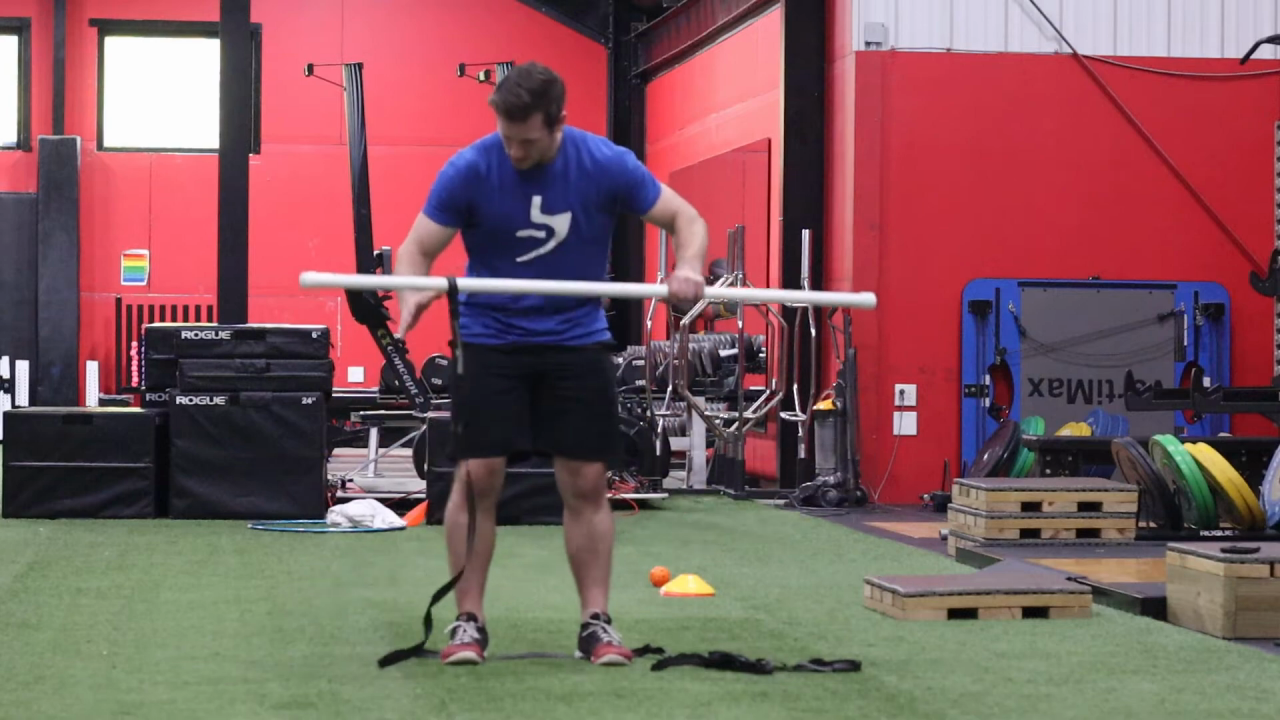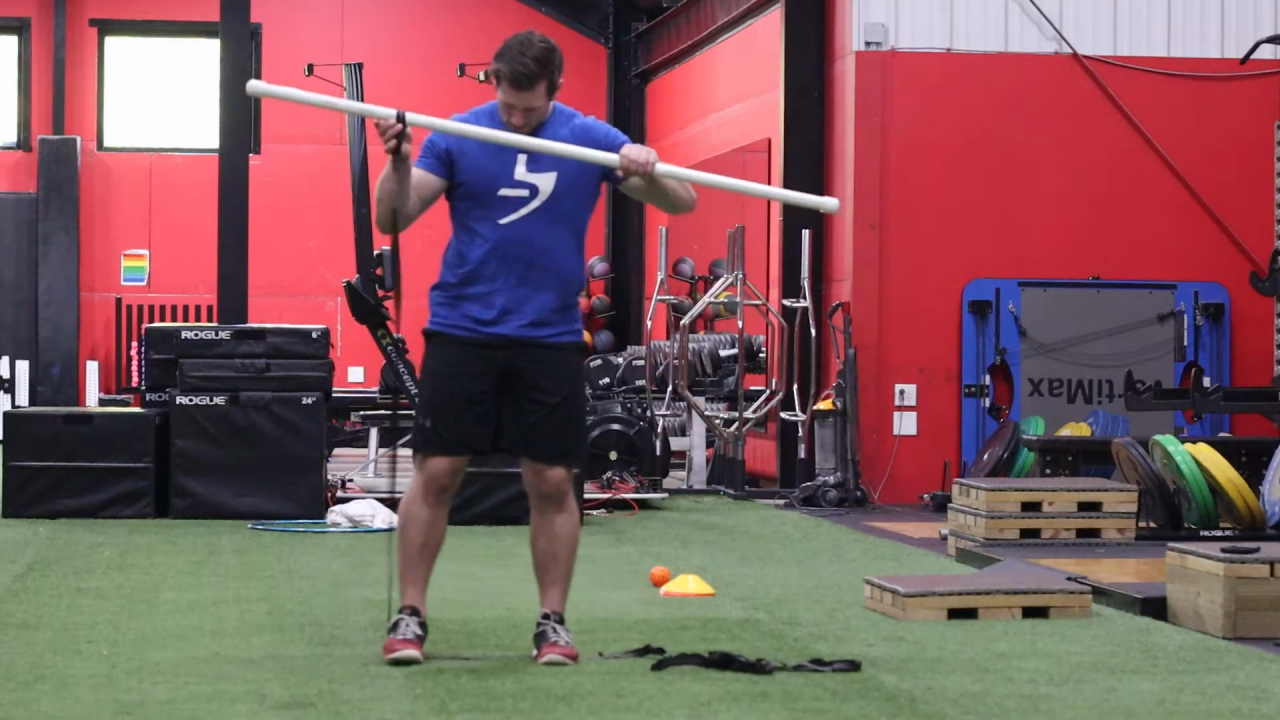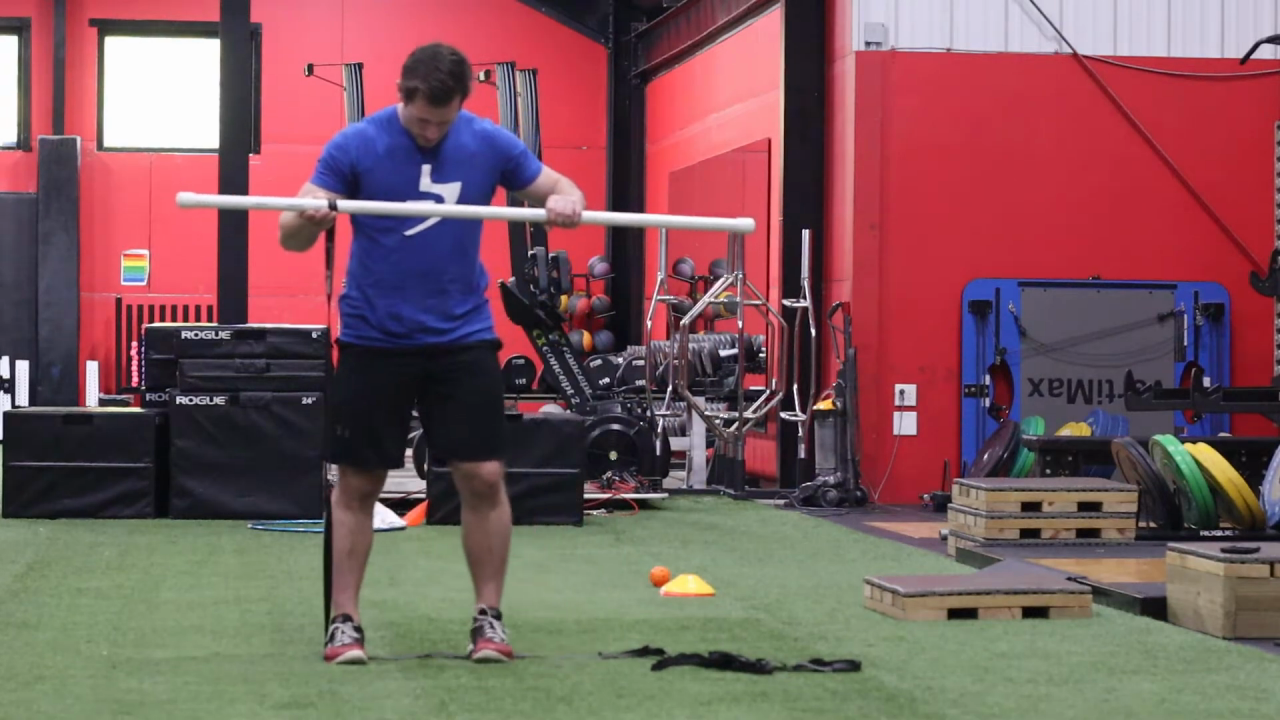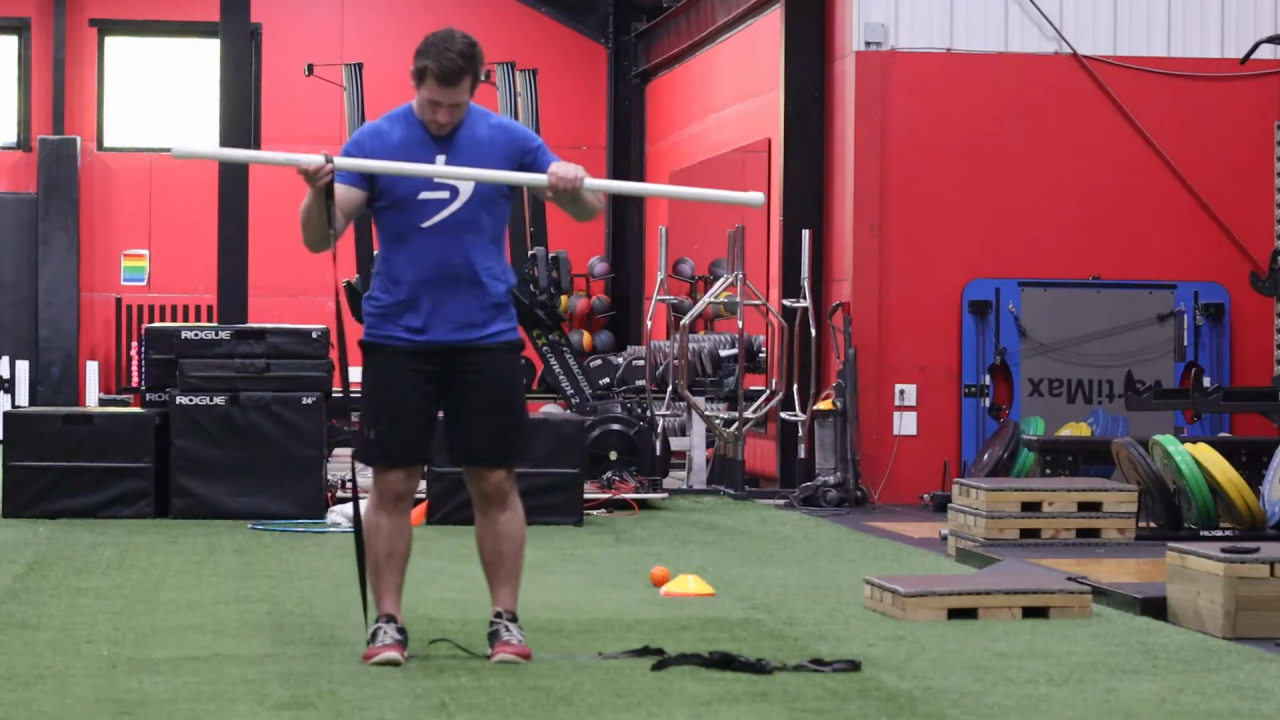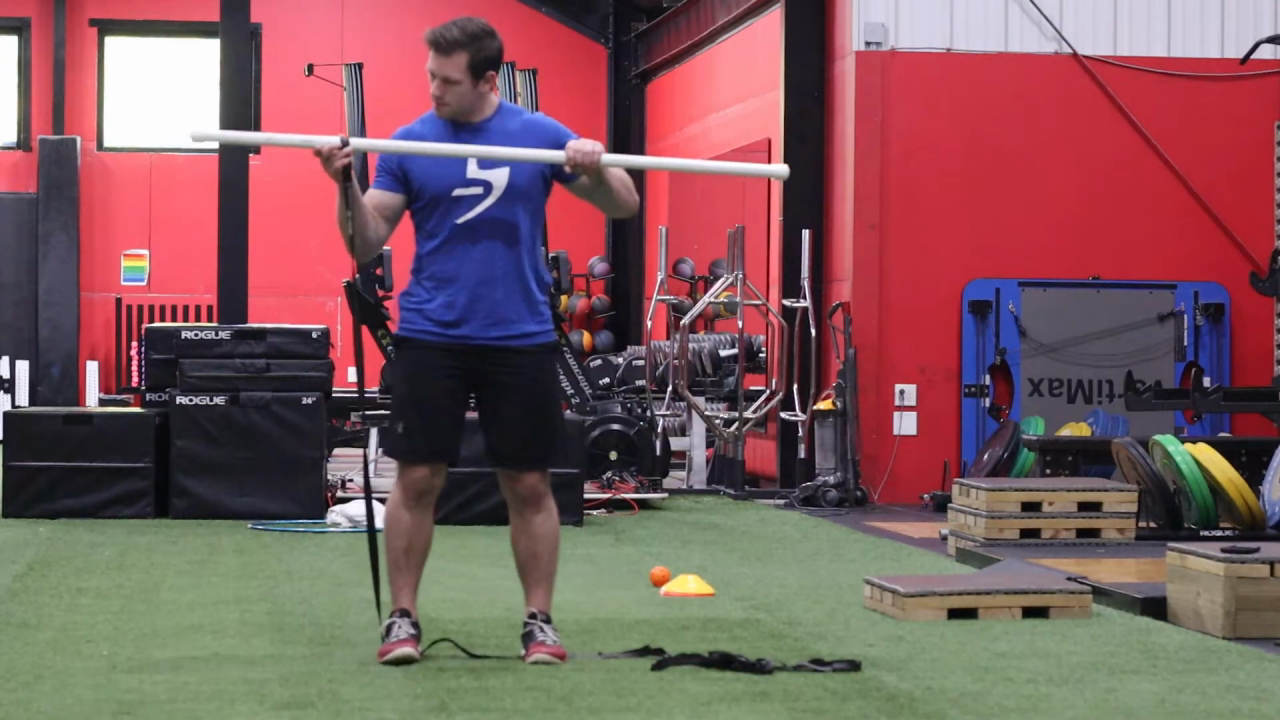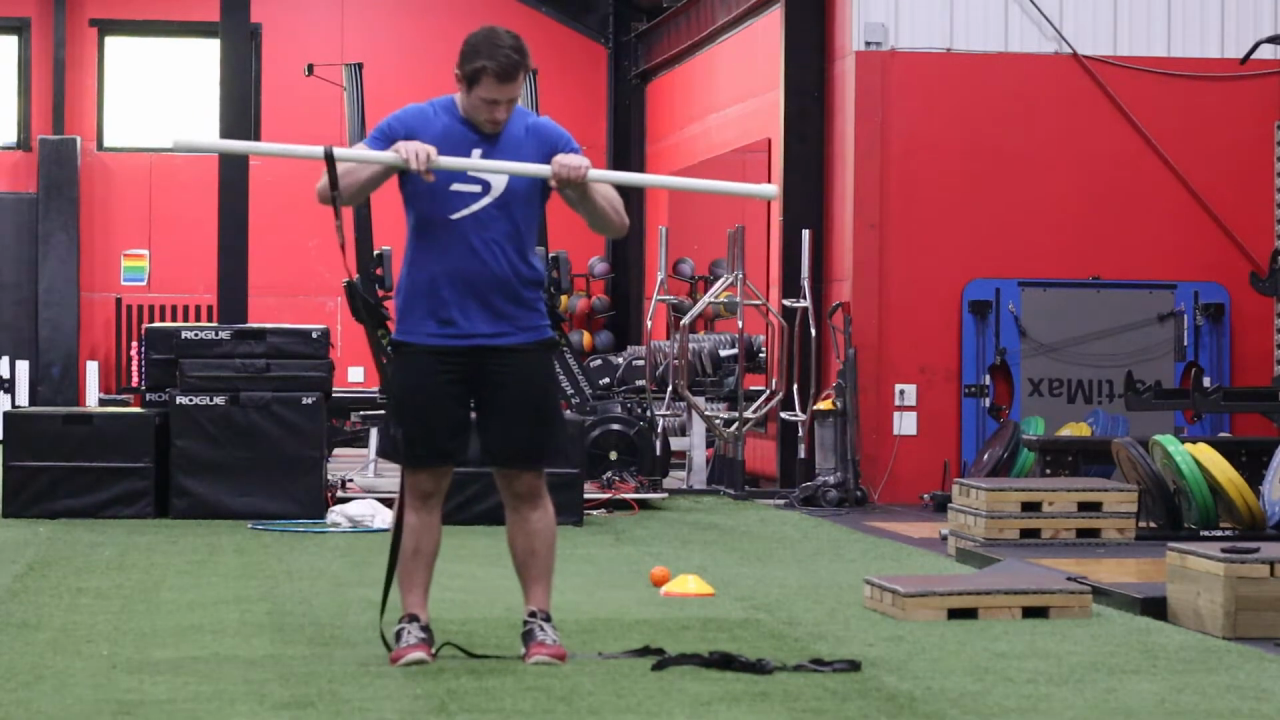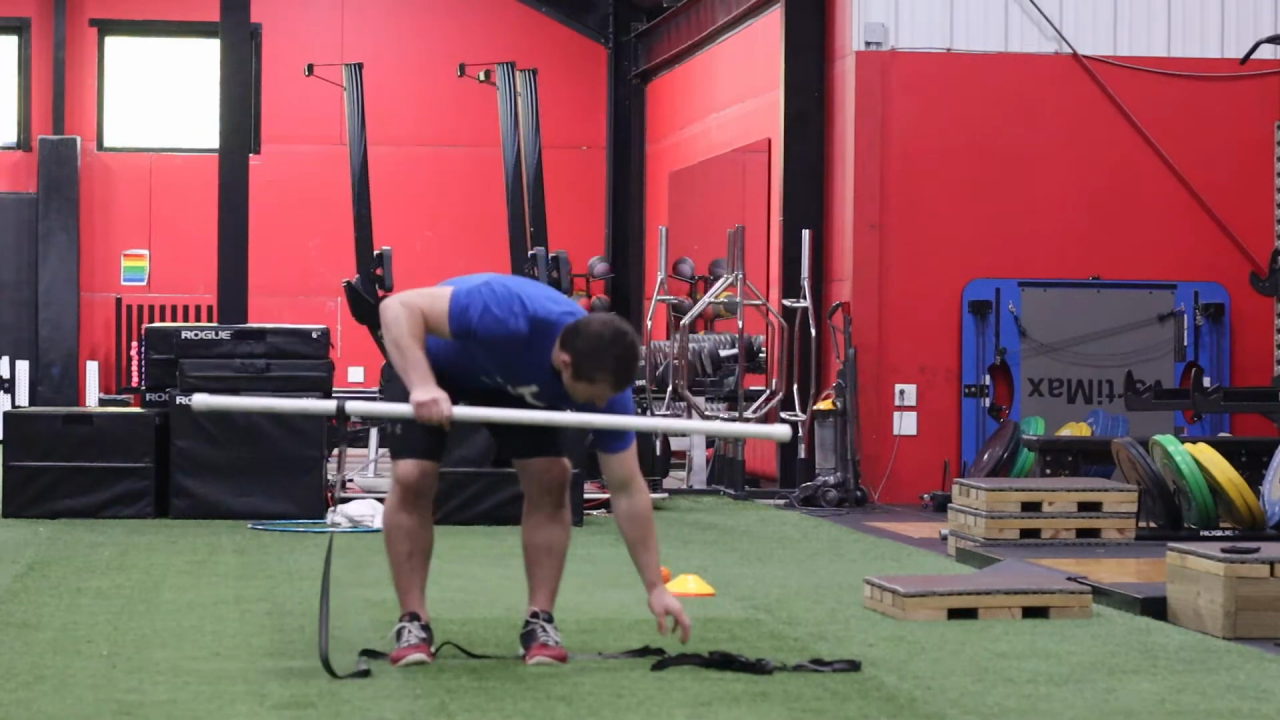
dt=0.7s
person 1, frame 1
left shoulder: (606, 164)
right shoulder: (468, 170)
left elbow: (685, 218)
right elbow: (418, 248)
left wrist: (688, 266)
right wrist: (410, 294)
left hip: (579, 341)
right hip: (488, 342)
left knee: (586, 483)
right knee: (477, 477)
left ankle: (596, 621)
right ankle: (468, 620)
person 1, frame 2
left shoulder: (592, 138)
right shoulder: (457, 135)
left elbow: (683, 199)
right elbow: (390, 219)
left wrist: (650, 169)
right wrist: (394, 162)
left hip: (550, 338)
right hip: (462, 330)
left knee: (553, 482)
right knee: (437, 473)
left ankle: (552, 621)
right ankle: (410, 615)
person 1, frame 3
left shoulder: (491, 143)
right shoulder: (355, 145)
left elbow: (559, 190)
right elbow: (292, 234)
left wrist: (567, 203)
right wrist: (308, 219)
left hip: (464, 338)
right hip: (374, 339)
left knee: (483, 479)
right knee: (357, 483)
left ankle: (488, 616)
right ankle: (343, 620)
person 1, frame 4
left shoulder: (509, 139)
right shoulder: (372, 141)
left elbow: (587, 210)
right elbow: (320, 237)
left wrist: (573, 186)
right wrist: (318, 192)
left hip: (486, 337)
right hip: (398, 338)
left knee: (495, 483)
right knee: (394, 483)
left ankle: (505, 619)
right ankle: (386, 622)
person 1, frame 5
left shoulder: (541, 134)
right shoulder: (407, 144)
left elbow: (624, 205)
right elbow: (365, 244)
left wrist: (597, 168)
right wrist: (345, 185)
left hip: (521, 337)
right hip: (430, 335)
left knee: (529, 484)
right knee: (417, 479)
left ankle: (538, 620)
right ankle: (402, 616)
person 1, frame 6
left shoulder: (544, 136)
right shoulder: (413, 122)
left elbow: (616, 224)
right elbow: (333, 187)
left wrist: (584, 181)
right wrist: (393, 156)
left hip: (519, 340)
right hip: (427, 339)
left knee: (525, 483)
right knee: (424, 485)
left ankle: (538, 620)
right ankle: (413, 621)
person 1, frame 7
left shoulder: (605, 387)
right shoulder: (507, 314)
left elbow: (627, 489)
right elbow: (397, 306)
left wrist: (656, 588)
right wrist: (421, 387)
right hip: (431, 362)
left knee: (551, 479)
right knee: (413, 478)
left ankle: (540, 621)
right ankle: (411, 622)
